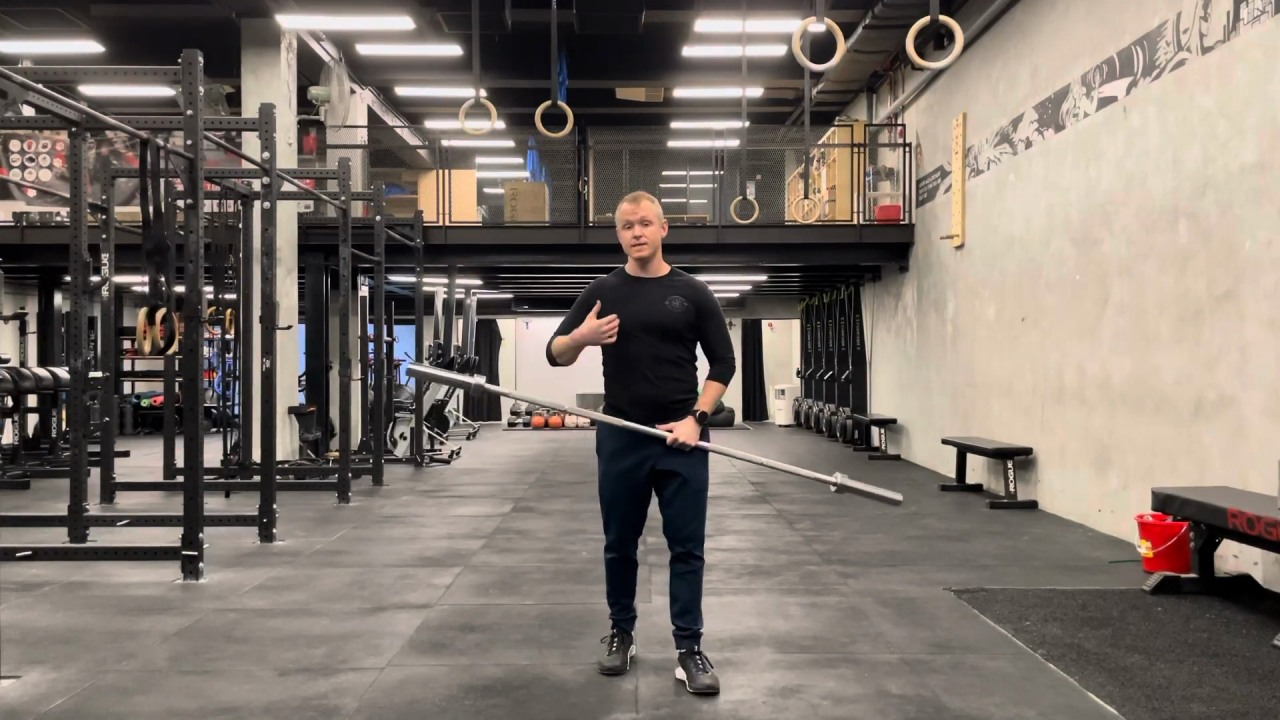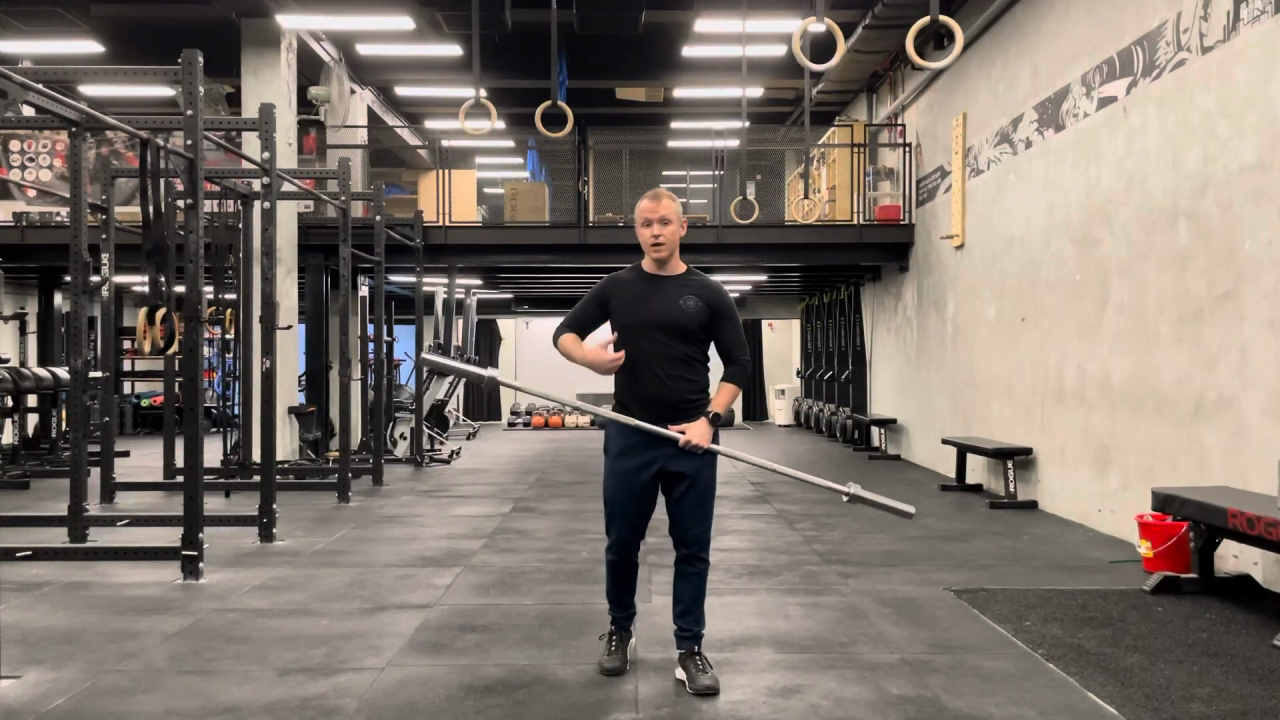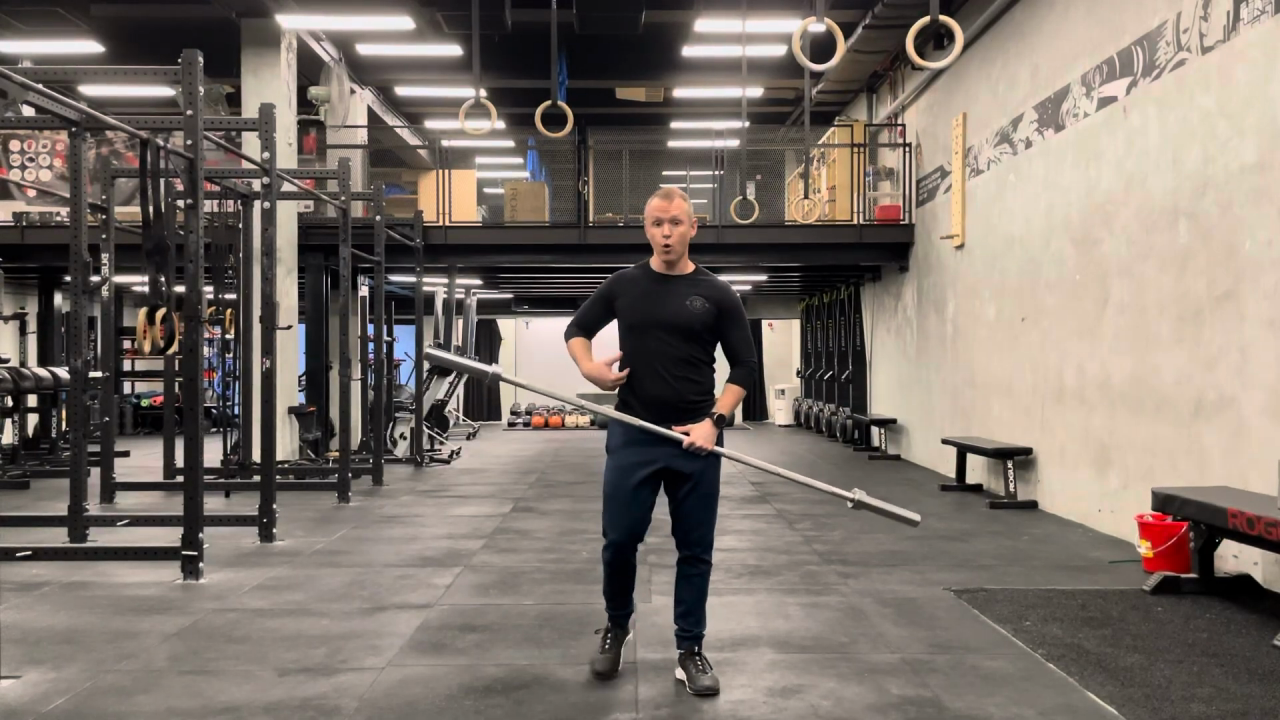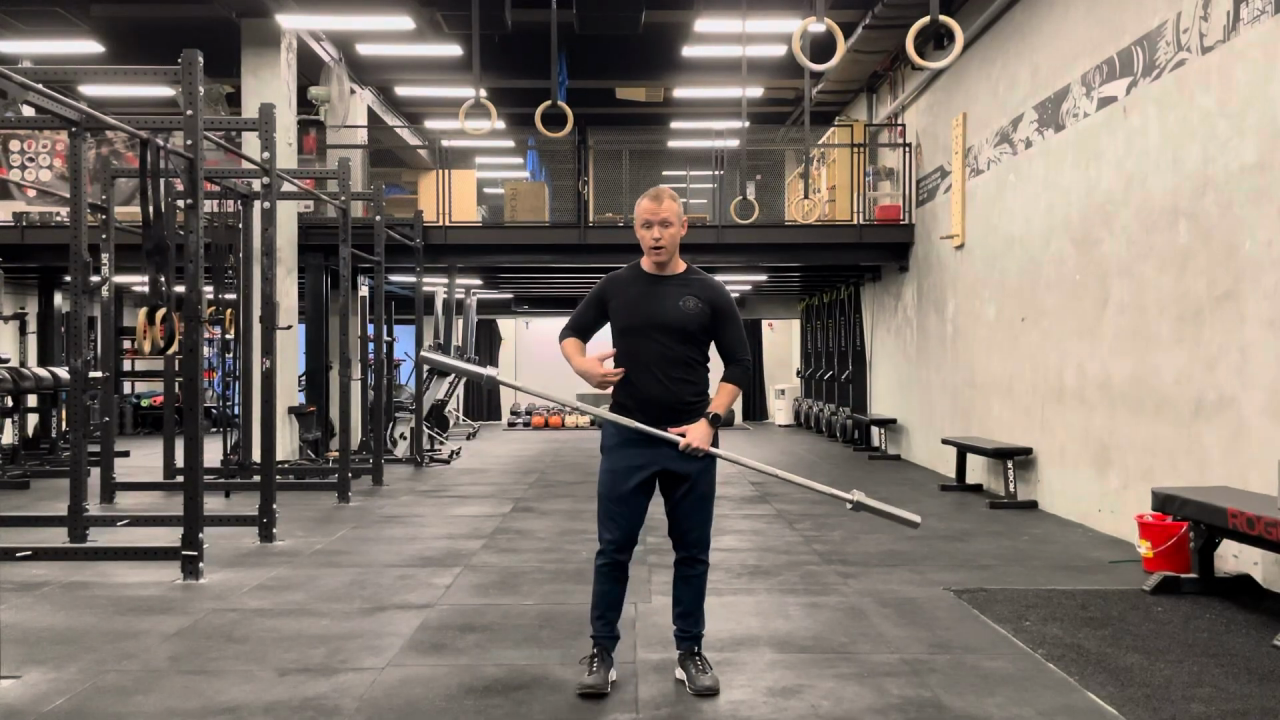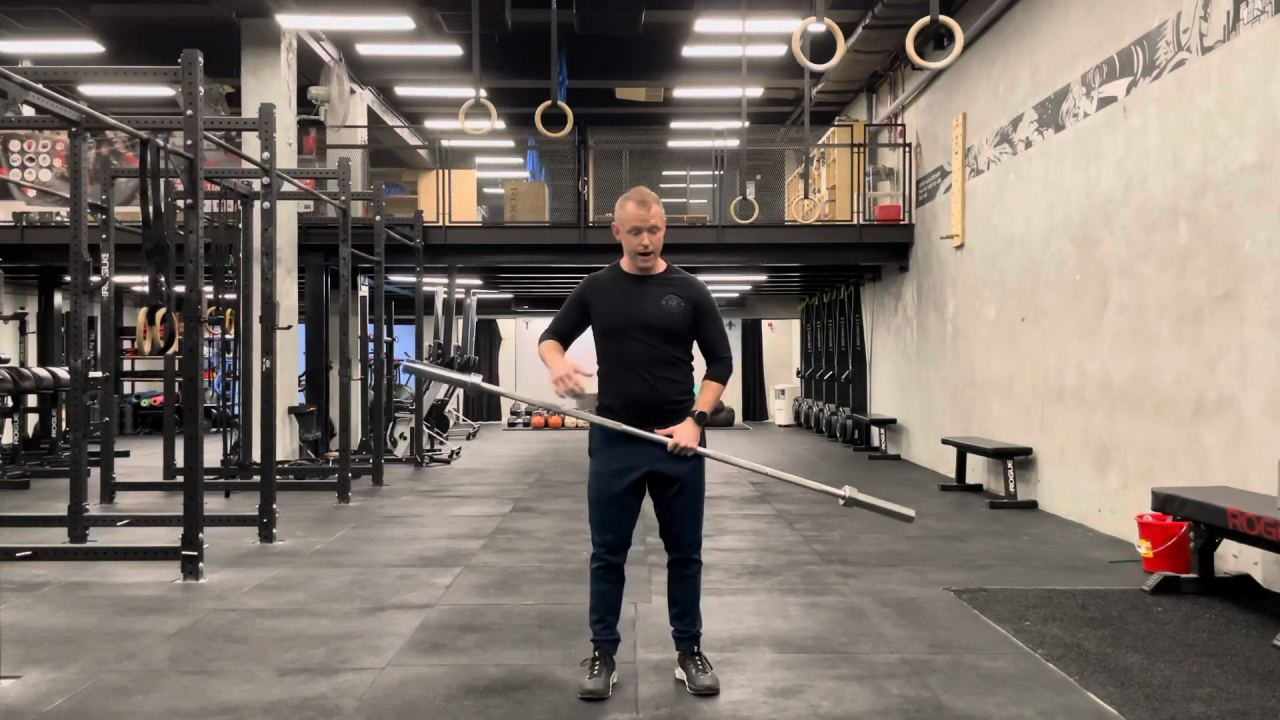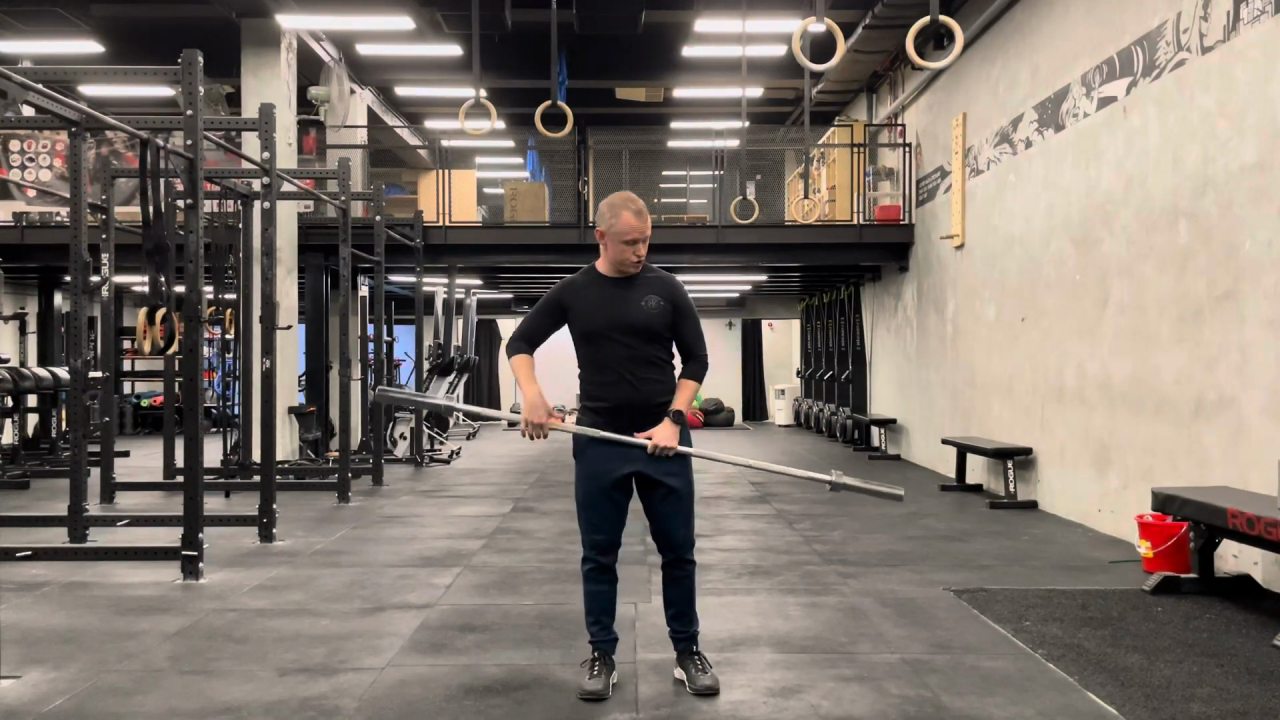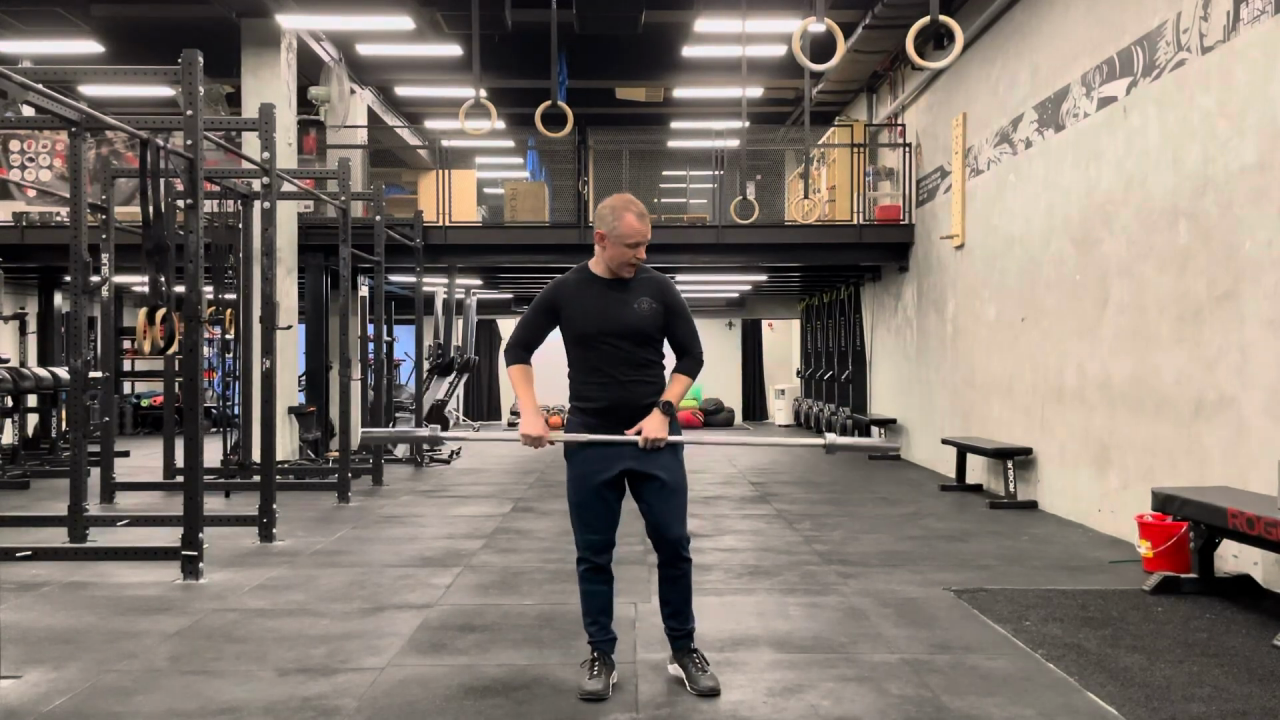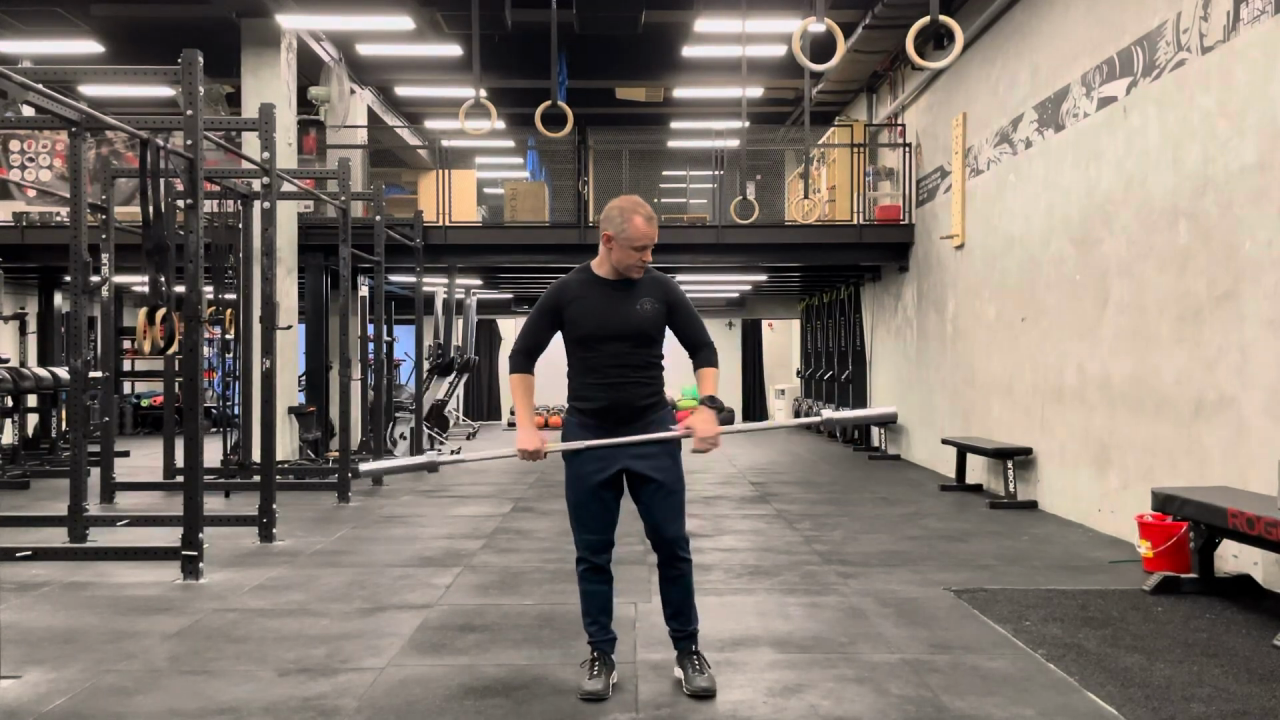
dt=0.2s
person 1, frame 1
left shoulder: (693, 292)
right shoulder: (602, 291)
left elbow: (723, 363)
right elbow: (555, 350)
left wrist: (697, 417)
right wrist: (580, 336)
left hip: (682, 436)
right hip: (620, 436)
left knee: (686, 547)
right knee: (619, 545)
left ankle: (688, 648)
right ankle: (621, 633)
person 1, frame 2
left shoulder: (709, 293)
right shoulder: (616, 287)
left elbow: (738, 364)
right elbow: (564, 332)
left wrist: (710, 419)
right wrist: (585, 355)
left hip: (691, 437)
right hip: (629, 436)
left knee: (692, 549)
right knee: (621, 543)
left ankle: (689, 650)
right ankle: (621, 629)
person 1, frame 3
left shoulder: (717, 294)
right shoulder: (623, 285)
left elbow: (745, 366)
right elbow: (576, 329)
left wrist: (714, 421)
right wrist: (587, 366)
left hip: (695, 438)
right hip: (632, 434)
left knee: (695, 551)
right knee: (619, 541)
left ankle: (689, 650)
right ankle: (617, 627)
person 1, frame 4
left shoulder: (709, 293)
right shoulder: (615, 287)
left elbow: (739, 365)
right elbow: (571, 334)
left wrist: (709, 421)
right wrist: (580, 363)
left hip: (691, 439)
right hip: (626, 437)
left knee: (692, 552)
right knee: (614, 549)
left ankle: (689, 652)
right ankle: (602, 650)
person 1, frame 5
left shoulder: (689, 290)
right shoulder: (597, 288)
left elbow: (720, 362)
right elbow: (552, 336)
left wrist: (696, 419)
right wrist: (558, 365)
left hip: (678, 439)
right hip: (614, 439)
left knee: (685, 552)
right knee: (608, 553)
left ankle: (688, 652)
right ankle: (603, 654)
person 1, frame 6
left shoulder: (666, 288)
right shoulder: (572, 291)
left elbow: (696, 359)
right elbow: (520, 342)
left wrist: (675, 419)
right wrist: (532, 395)
left hip: (662, 437)
right hip: (599, 440)
left knee: (678, 549)
right knee: (599, 555)
left ankle: (687, 651)
right ankle: (602, 655)
person 1, frame 7
left shoulder: (659, 288)
right shoulder: (563, 292)
left elbow: (689, 356)
right elbow: (517, 350)
left wrist: (665, 411)
right wrist: (530, 412)
left hip: (654, 435)
right hip: (590, 438)
left knee: (673, 545)
right knee: (594, 555)
left ankle: (684, 650)
right ankle: (601, 655)
person 1, frame 8
left shoulder: (661, 289)
right shoulder: (565, 293)
left elbow: (703, 348)
right elbow: (523, 358)
left wrist: (707, 406)
right wrist: (526, 424)
left hip: (654, 433)
right hip: (588, 437)
left knee: (673, 546)
right knee: (593, 554)
left ankle: (688, 650)
right ankle: (602, 656)
